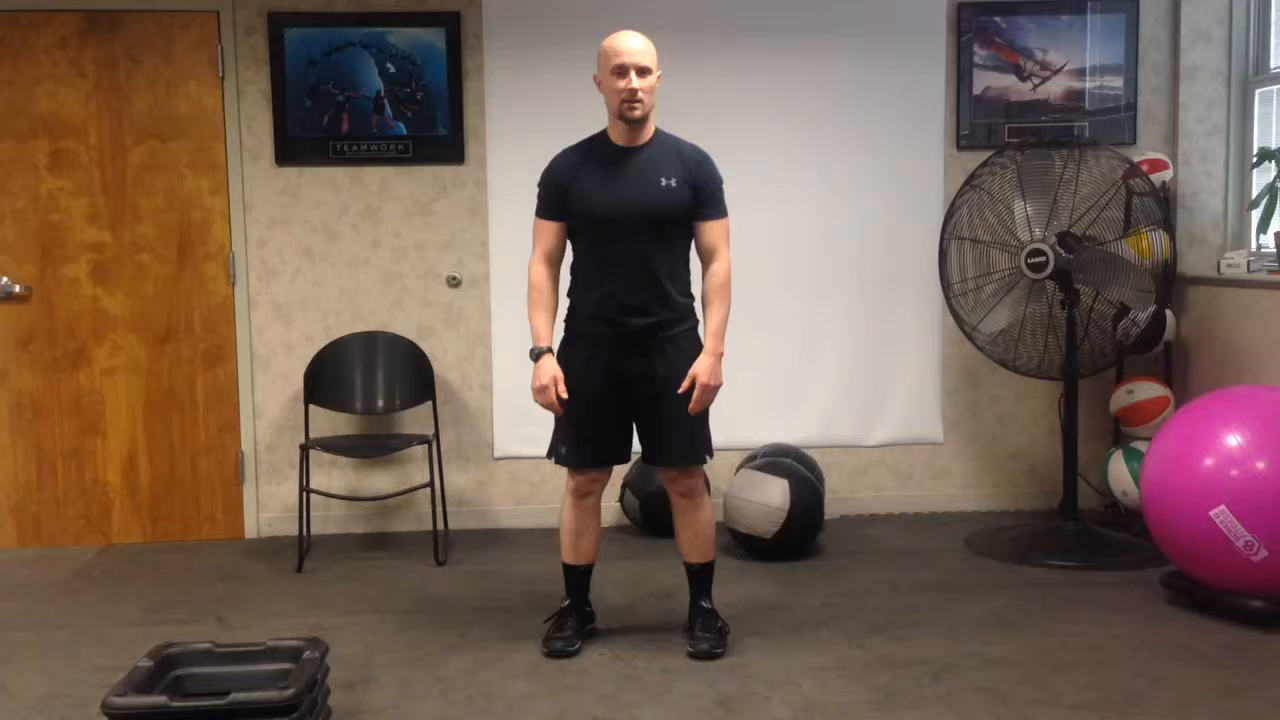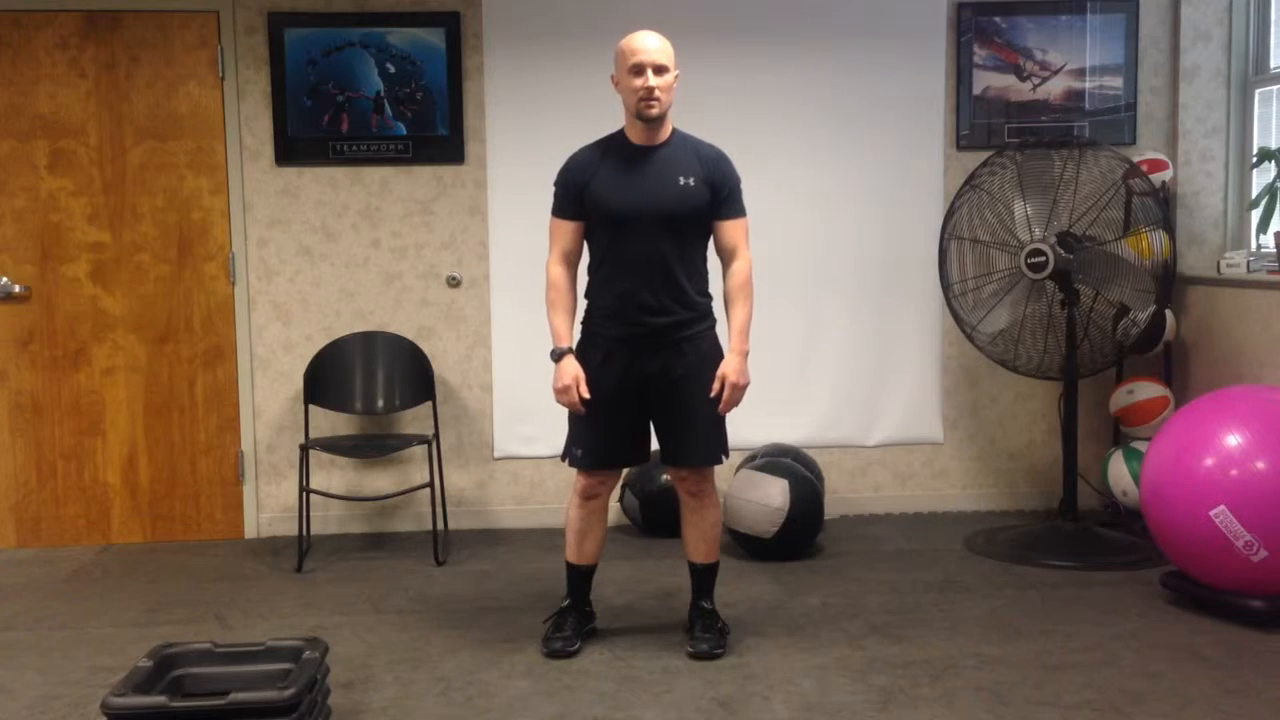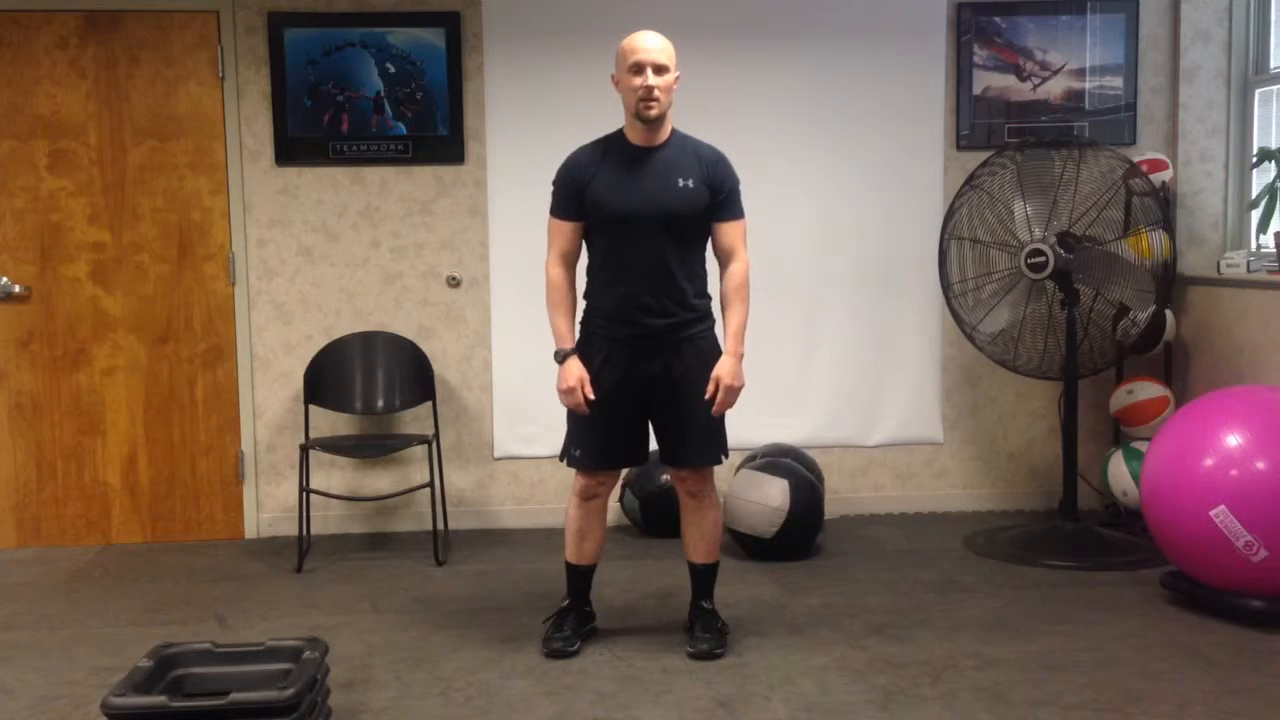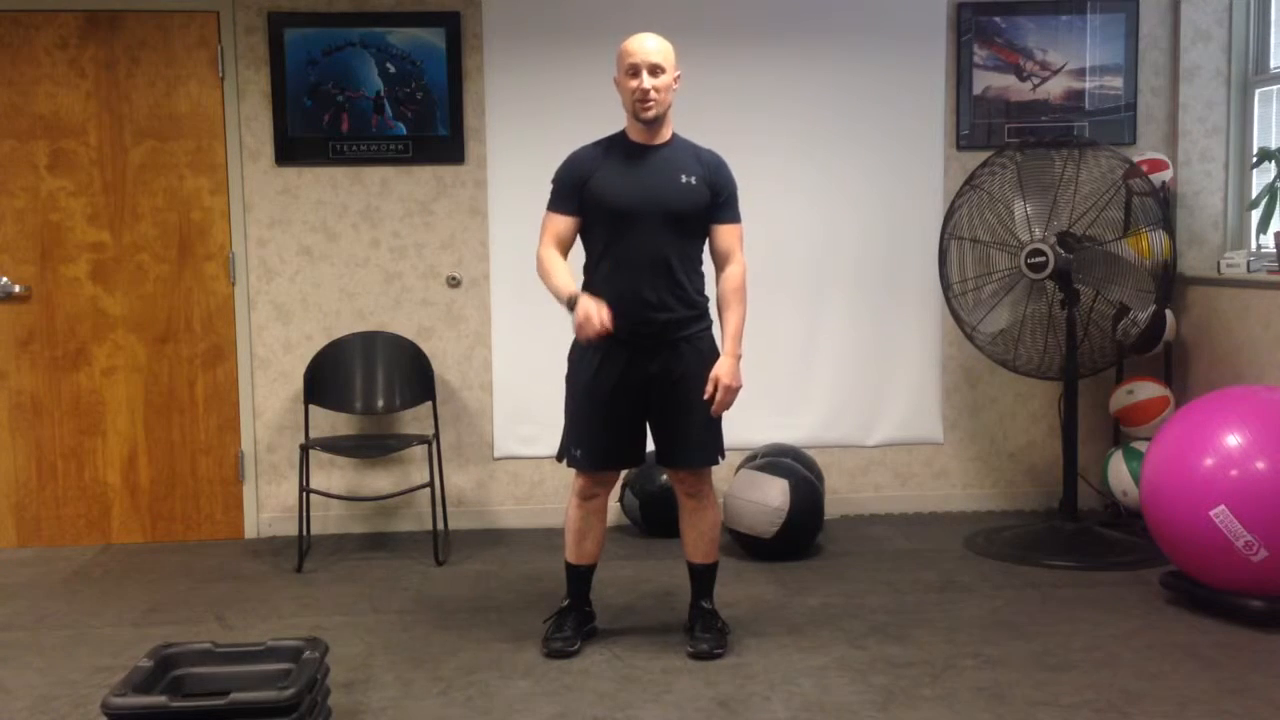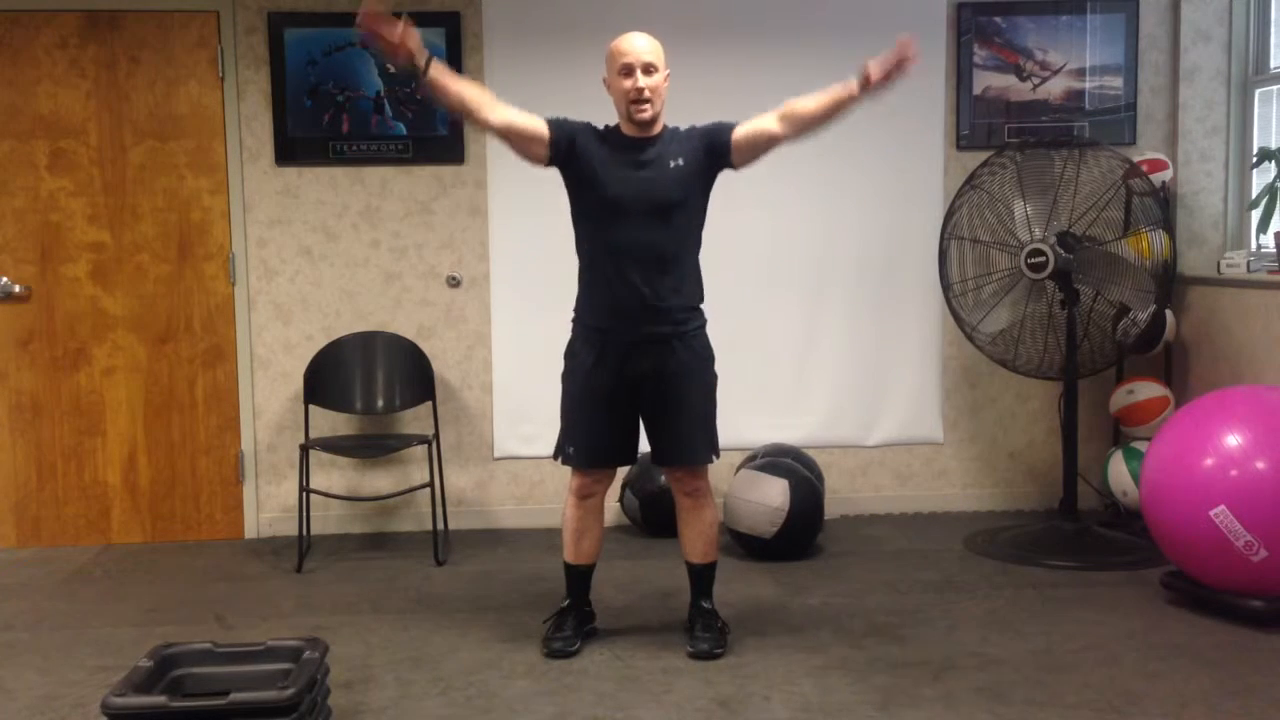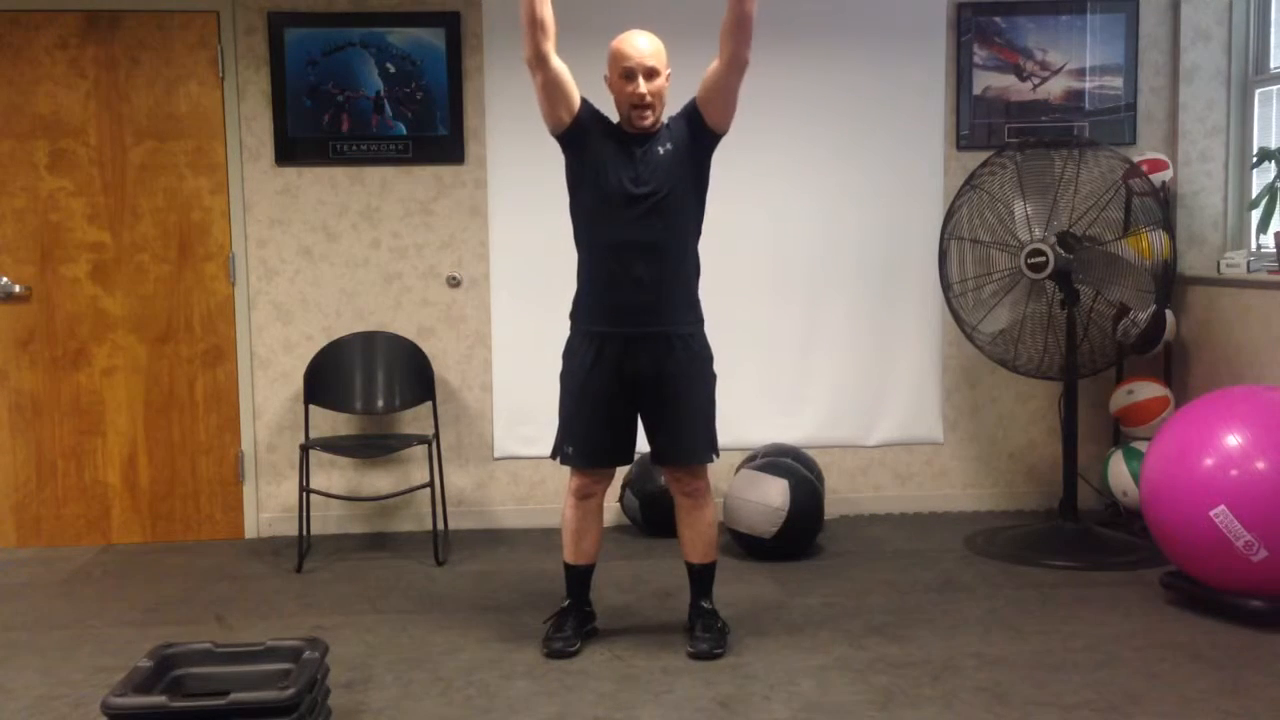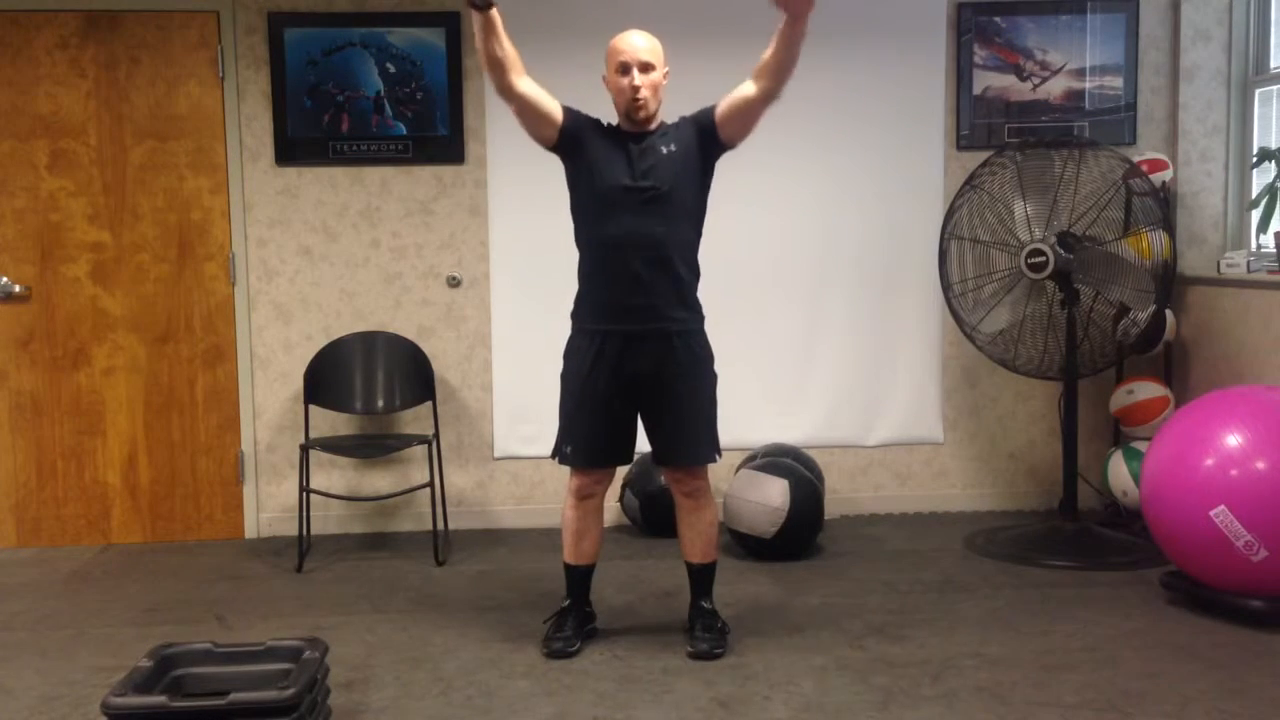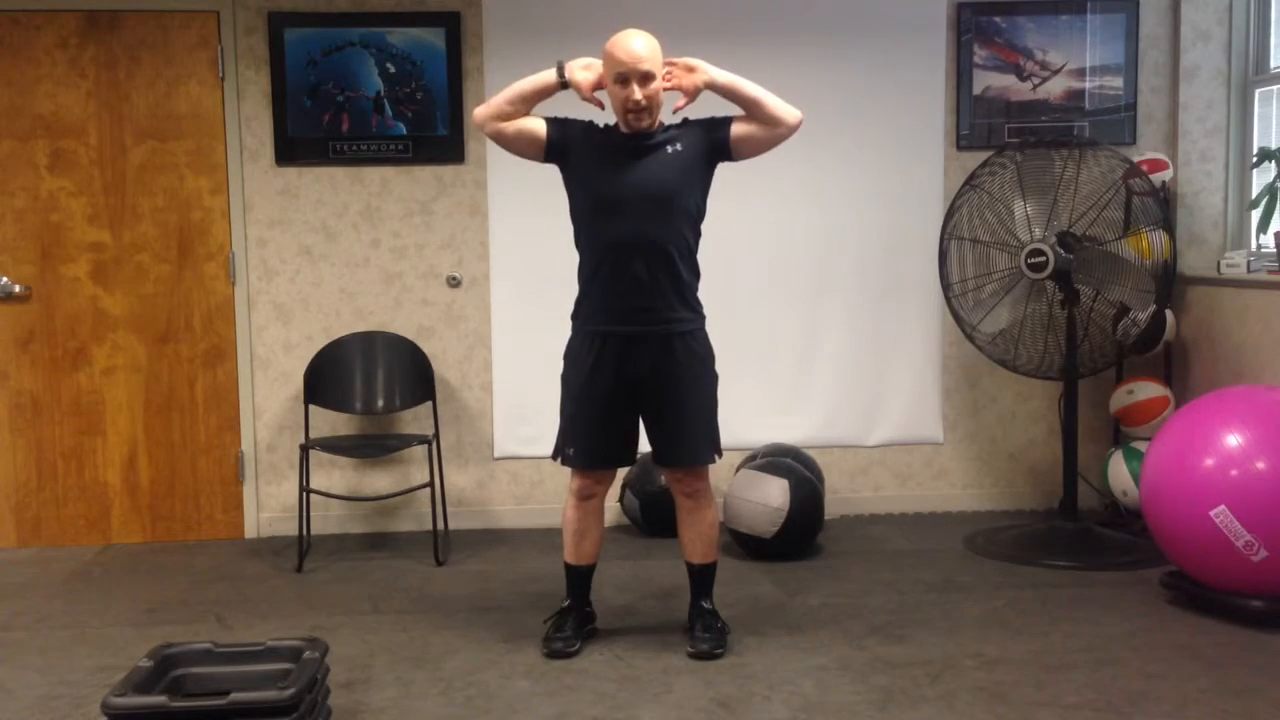
dt=0.7s
person 1, frame 1
left shoulder: (691, 164)
right shoulder: (567, 169)
left elbow: (716, 261)
right elbow: (544, 263)
left wrist: (711, 350)
right wrist: (543, 352)
left hip: (672, 348)
right hip: (590, 350)
left knee: (686, 480)
right knee: (584, 481)
left ankle: (702, 607)
right ankle: (576, 607)
person 1, frame 2
left shoulder: (708, 164)
right shoulder: (585, 168)
left elbow: (736, 259)
right elbow: (561, 262)
left wrist: (738, 349)
right wrist: (563, 352)
left hip: (689, 347)
right hip: (607, 349)
left knee: (696, 480)
right knee: (592, 482)
left ankle: (703, 607)
right ankle: (576, 607)
person 1, frame 3
left shoulder: (709, 165)
right shoulder: (583, 168)
left elbow: (734, 262)
right elbow: (560, 263)
left wrist: (732, 352)
right wrist: (567, 354)
left hip: (688, 348)
right hip: (607, 350)
left knee: (696, 480)
right knee: (591, 482)
left ankle: (703, 608)
right ankle: (576, 607)
person 1, frame 4
left shoulder: (708, 168)
right shoulder: (585, 165)
left elbow: (731, 264)
right elbow: (549, 250)
left wrist: (731, 353)
right wrist: (575, 298)
left hip: (686, 349)
right hip: (605, 350)
left knee: (694, 481)
right knee: (591, 482)
left ankle: (703, 609)
right ankle: (576, 608)
person 1, frame 5
left shoulder: (700, 147)
right shoulder: (579, 147)
left elbow: (782, 122)
right elbow: (492, 113)
left wrist: (858, 87)
right wrist: (420, 64)
left hip: (679, 345)
right hip: (599, 346)
left knee: (691, 480)
right knee: (586, 482)
left ankle: (703, 609)
right ankle: (575, 608)
person 1, frame 6
left shoulder: (692, 136)
right shoulder: (584, 136)
left elbow: (735, 56)
right elbow: (540, 55)
left hip: (677, 342)
right hip: (597, 342)
left knee: (691, 480)
right knee: (586, 481)
left ankle: (703, 608)
right ankle: (576, 608)
person 1, frame 7
left shoulder: (696, 137)
right shoulder: (580, 139)
left elbow: (767, 83)
right elbow: (510, 82)
left hip: (677, 341)
right hip: (597, 341)
left knee: (691, 480)
right knee: (586, 481)
left ankle: (703, 609)
right ankle: (575, 608)
person 1, frame 8
left shoulder: (697, 141)
right shoulder: (577, 142)
left elbow: (786, 119)
right elbow: (489, 117)
left wrist: (713, 77)
right wrist: (561, 75)
left hip: (679, 341)
right hip: (598, 343)
left knee: (692, 480)
right knee: (587, 481)
left ankle: (703, 607)
right ankle: (576, 608)
